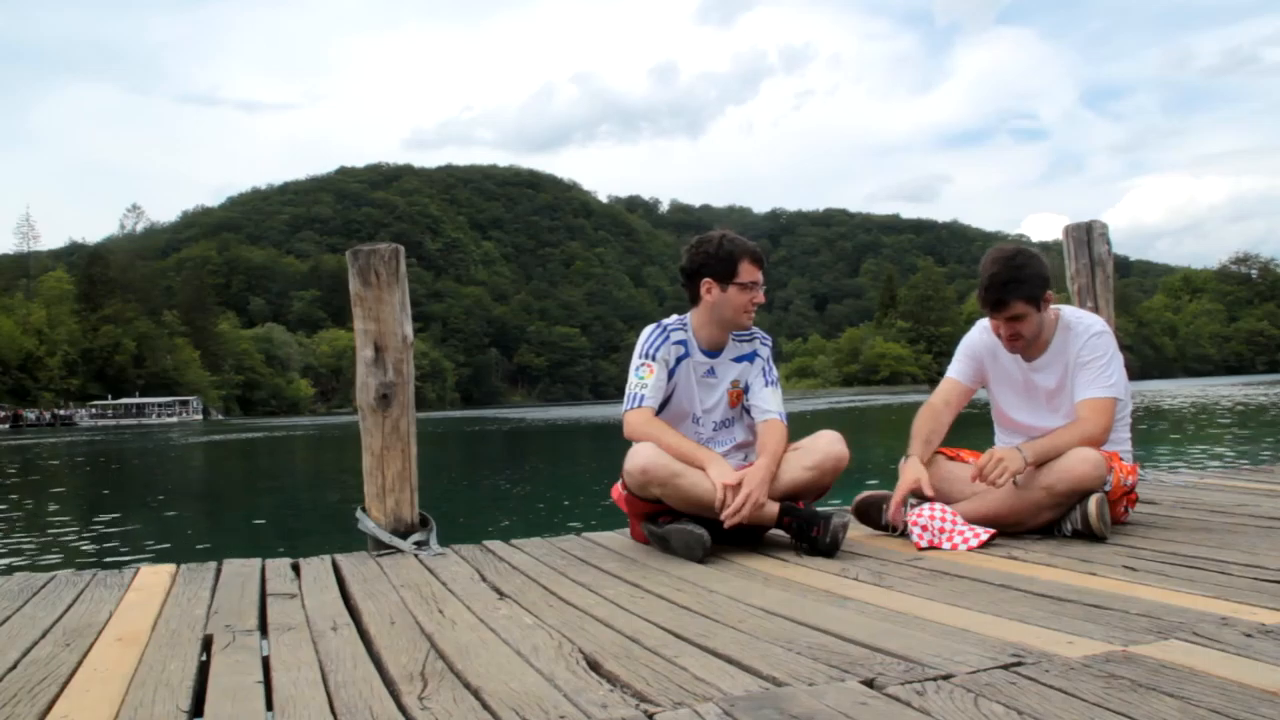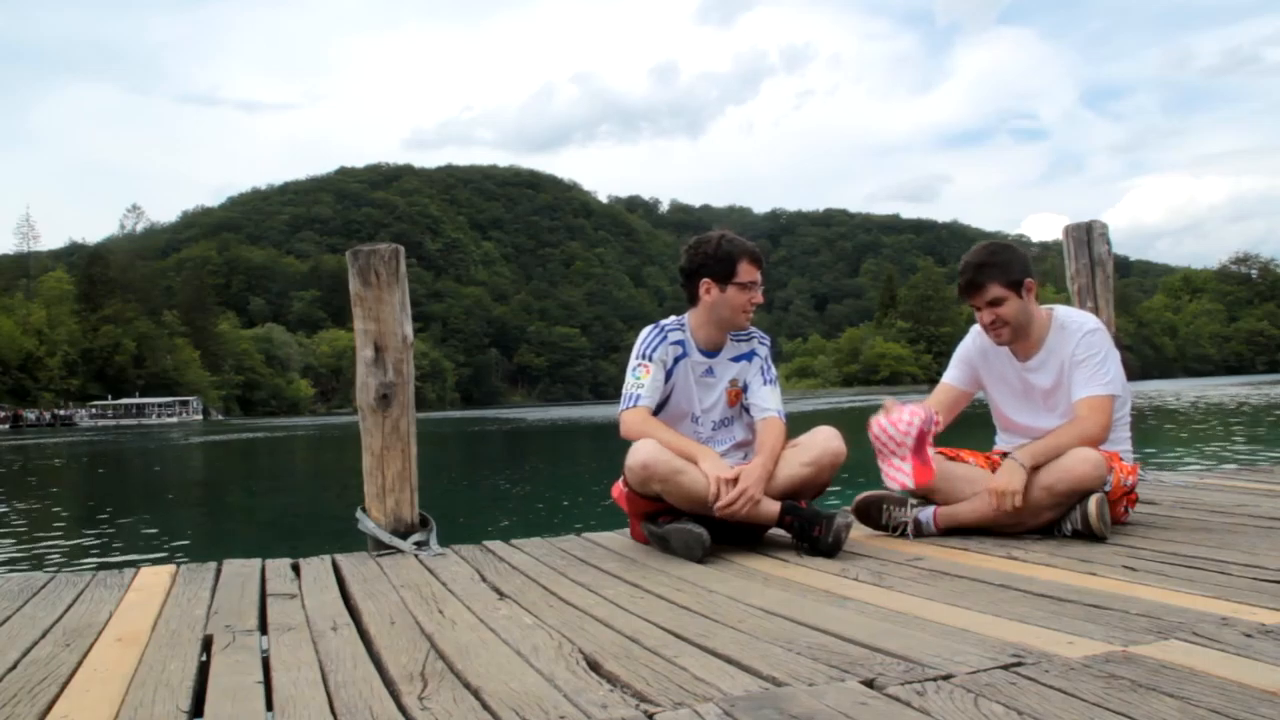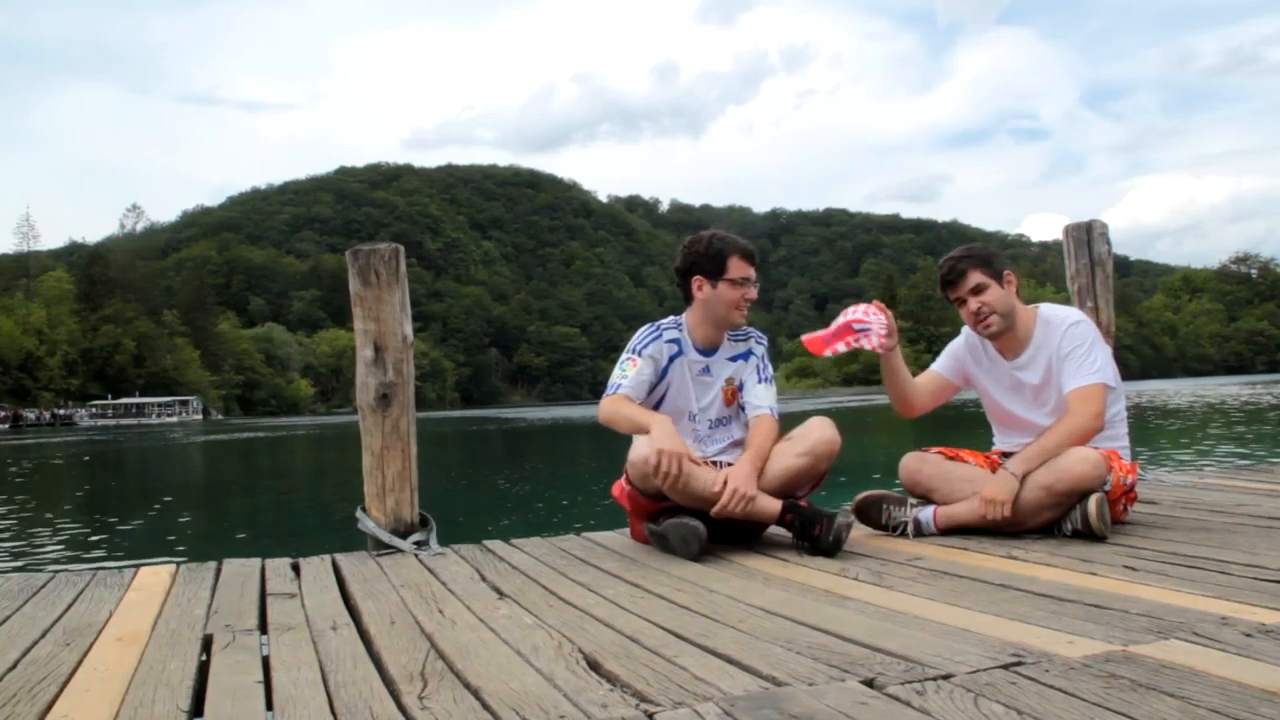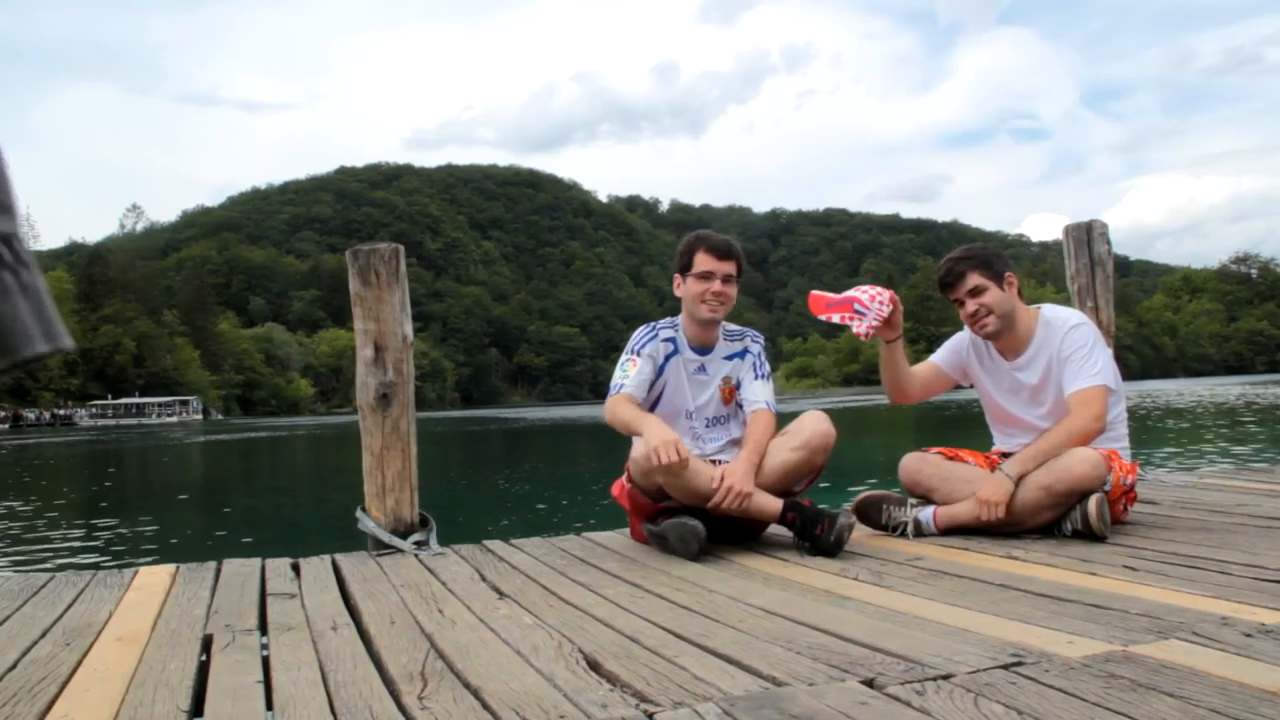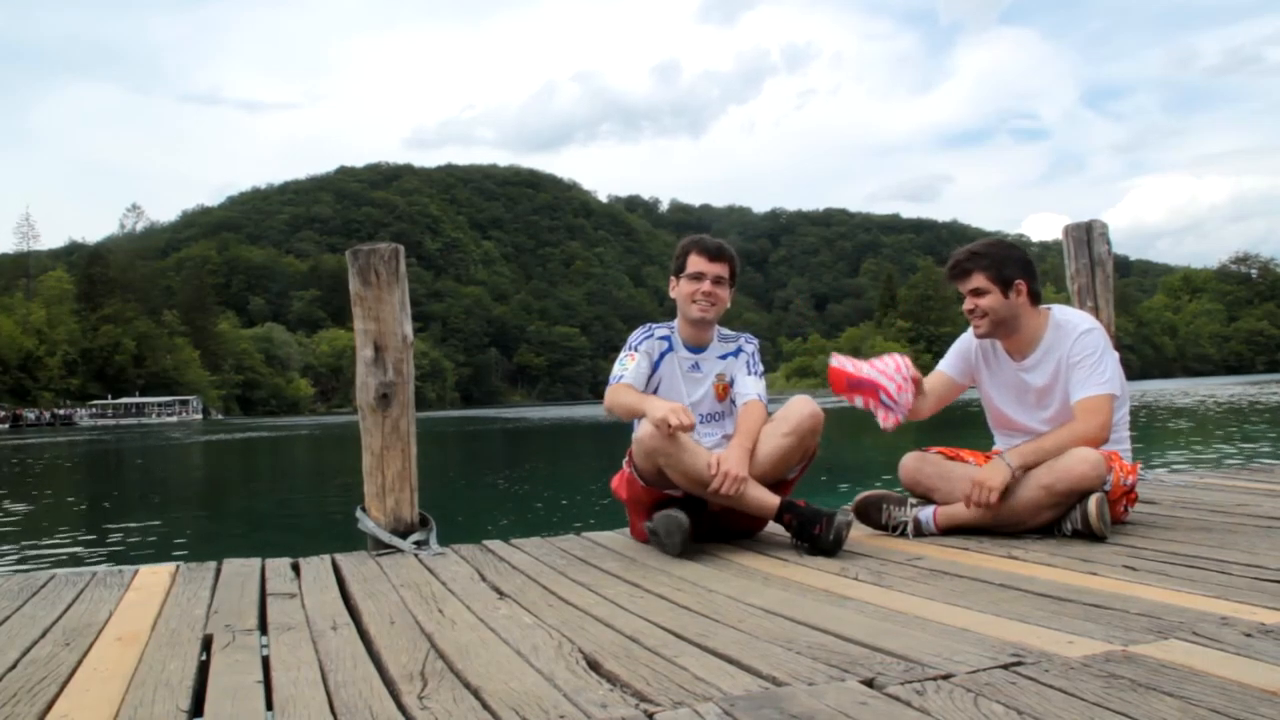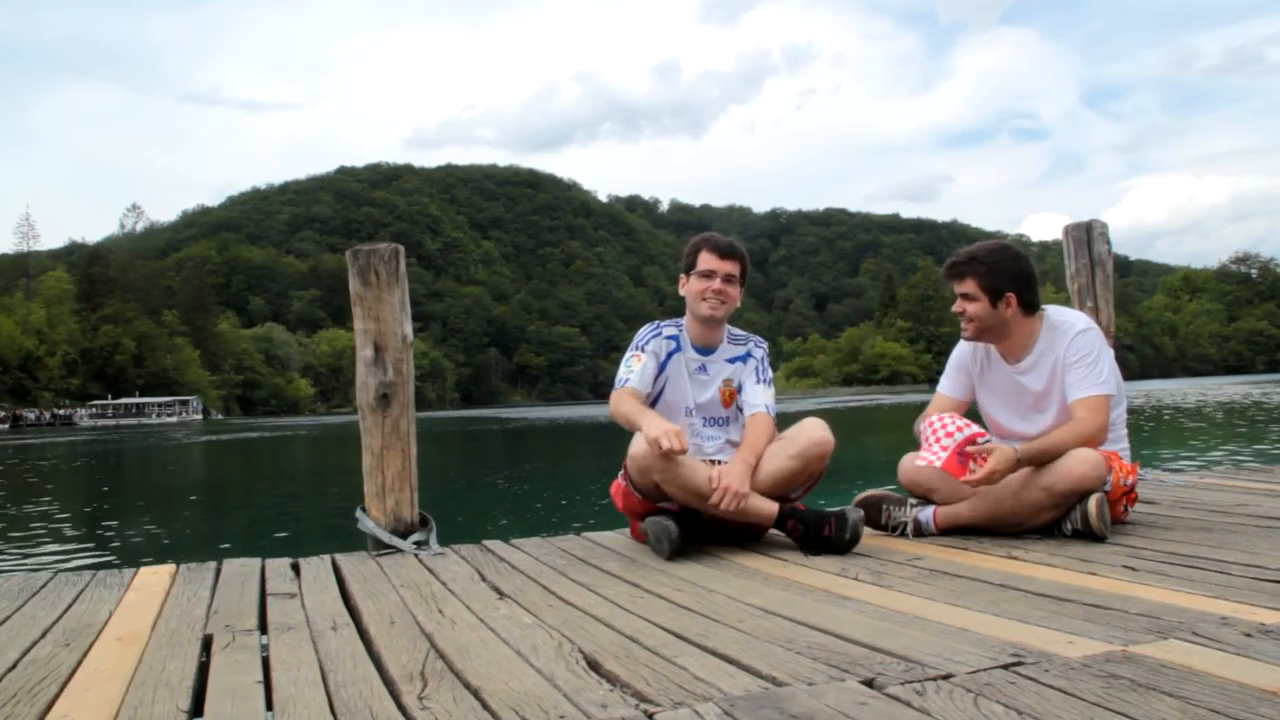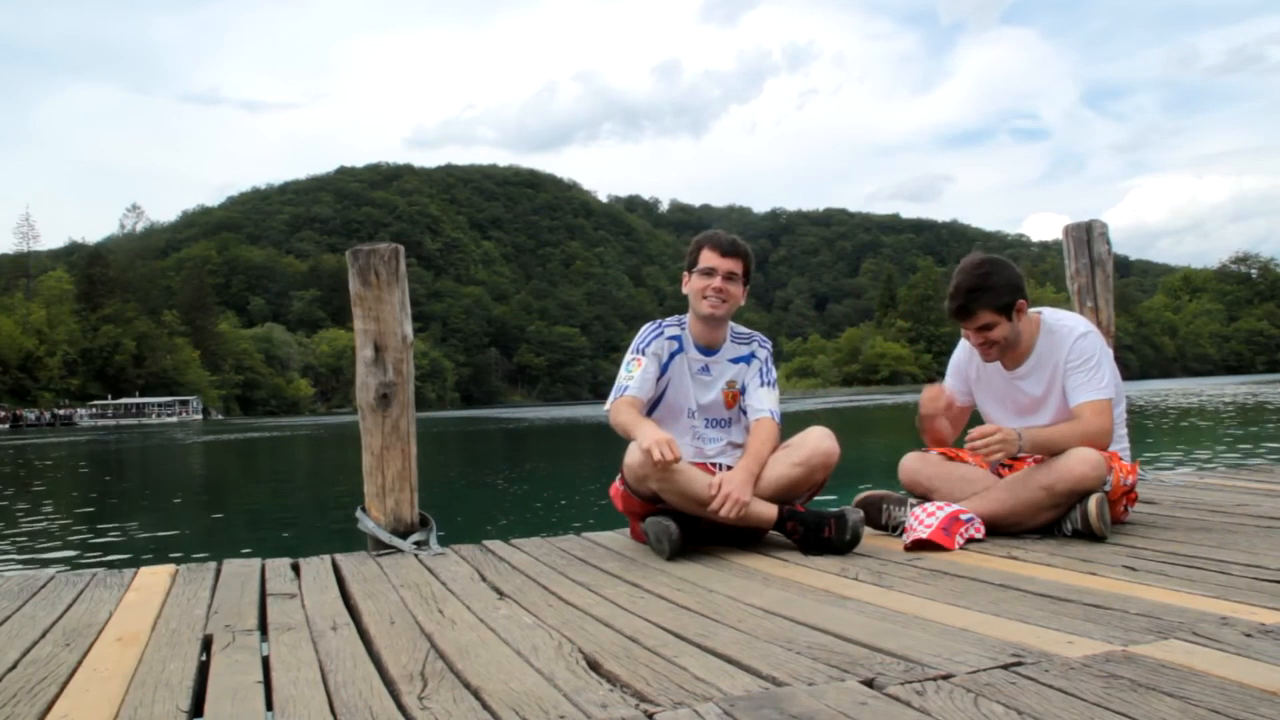
dt=0.4s
person 1, frame 1
left shoulder: (756, 346)
right shoulder: (660, 338)
left elbow: (771, 420)
right elbow: (636, 423)
left wrist: (761, 471)
right wrist: (712, 462)
left hip: (739, 481)
right hip: (673, 484)
left knee: (831, 448)
right knee: (643, 462)
left ankle: (692, 519)
right ankle: (793, 518)
person 1, frame 2
left shoulder: (754, 345)
right shoulder: (659, 340)
left elbow: (770, 419)
right elbow: (632, 422)
left wrist: (759, 468)
right wrist: (704, 456)
left hip: (737, 480)
right hip: (673, 484)
left knee: (828, 443)
right knee: (645, 457)
left ankle: (689, 521)
right ankle: (794, 517)
person 1, frame 3
left shoulder: (752, 345)
right shoulder: (655, 340)
left elbow: (764, 418)
right elbow: (609, 408)
left wrist: (748, 467)
right wrist: (659, 423)
left hip: (734, 479)
right hip: (673, 483)
left knee: (823, 434)
right knee: (647, 454)
left ankle: (689, 520)
right ankle: (795, 515)
person 1, frame 4
left shoulder: (748, 345)
right shoulder: (651, 339)
left elbow: (761, 413)
right elbow: (615, 407)
left wrist: (745, 463)
right wrist: (651, 425)
left hip: (732, 479)
right hip: (670, 485)
left knee: (817, 427)
right knee: (648, 453)
left ankle: (692, 519)
right ankle: (796, 516)
person 1, frame 5
left shoulder: (742, 348)
right shoulder: (649, 340)
left elbow: (754, 406)
right elbow: (614, 398)
left wrist: (739, 450)
right wrist: (652, 405)
left hip: (728, 482)
right hip: (663, 488)
left knee: (805, 410)
right knee: (655, 430)
left ankle: (690, 516)
right ankle: (794, 516)
person 1, frame 6
left shoulder: (752, 351)
right shoulder: (656, 338)
left elbow: (761, 418)
right elbow: (620, 401)
left wrist: (741, 466)
right wrist: (651, 420)
left hip: (733, 487)
right hip: (665, 491)
left knee: (816, 435)
right knee: (646, 449)
left ankle: (685, 522)
right ankle: (794, 521)
person 1, frame 7
left shoulder: (755, 349)
right shoulder: (657, 337)
left elbow: (765, 422)
right elbow: (621, 409)
left wrist: (744, 473)
right wrist: (646, 430)
left hip: (732, 481)
right hip: (667, 487)
left knee: (822, 444)
right knee: (642, 458)
left ankle: (686, 523)
right ankle: (794, 522)
person 2, frame 1
left shoulder: (1090, 334)
right shoulder: (982, 337)
left elbow: (1094, 429)
right elbow: (940, 407)
left wrist: (1023, 453)
right wrist: (916, 460)
left hip: (1095, 467)
right hip: (1012, 468)
left knee: (1083, 466)
right knee: (911, 468)
right ankle: (1063, 512)
person 2, frame 2
left shoulder: (1083, 333)
right shoulder: (978, 342)
left elbow: (1093, 428)
right elbow: (936, 410)
left wrist: (1021, 461)
left hip: (1097, 467)
right hip: (1011, 467)
left knee: (1082, 466)
left ankle: (929, 519)
right ankle: (1062, 512)
person 2, frame 3
left shoulder: (1069, 327)
right shoulder: (968, 346)
left elbow: (1088, 419)
right elbow: (912, 405)
left wrist: (1013, 471)
right wrist: (889, 351)
left hip: (1094, 464)
right hip: (1013, 466)
left knee: (1081, 465)
right knee: (915, 466)
left ankle: (926, 518)
right ankle: (1062, 511)
person 2, frame 4
left shoulder: (1071, 329)
right shoulder: (968, 345)
left elbow: (1089, 421)
right elbow: (904, 392)
left wrist: (1009, 473)
right wrist: (891, 338)
left hip: (1096, 466)
right hip: (1014, 466)
left knee: (1082, 465)
right knee: (914, 467)
left ankle: (926, 518)
right ankle: (1058, 511)
person 2, frame 5
left shoulder: (1080, 333)
right shoulder: (976, 342)
left elbow: (1094, 429)
right elbow: (921, 404)
left wrist: (1009, 461)
left hip: (1094, 468)
right hip: (1015, 468)
left knee: (1082, 466)
right knee: (914, 467)
left ankle: (927, 518)
right ankle: (1057, 511)
person 2, frame 6
left shoulder: (1075, 334)
right shoulder: (971, 347)
left elbow: (1092, 430)
right elbow: (930, 419)
left wrist: (1017, 456)
right wrist: (934, 431)
left hip: (1094, 467)
right hip: (1013, 469)
left knee: (1082, 467)
right knee: (913, 468)
left ankle: (926, 519)
right ankle: (1060, 512)
person 2, frame 7
left shoulder: (1075, 337)
right shoulder: (970, 351)
left elbow: (1097, 432)
right elbow: (942, 437)
left wrist: (1020, 440)
right wrist: (929, 417)
right hip: (1015, 472)
left knee: (1083, 465)
right knee: (913, 468)
right ankle: (1061, 513)
